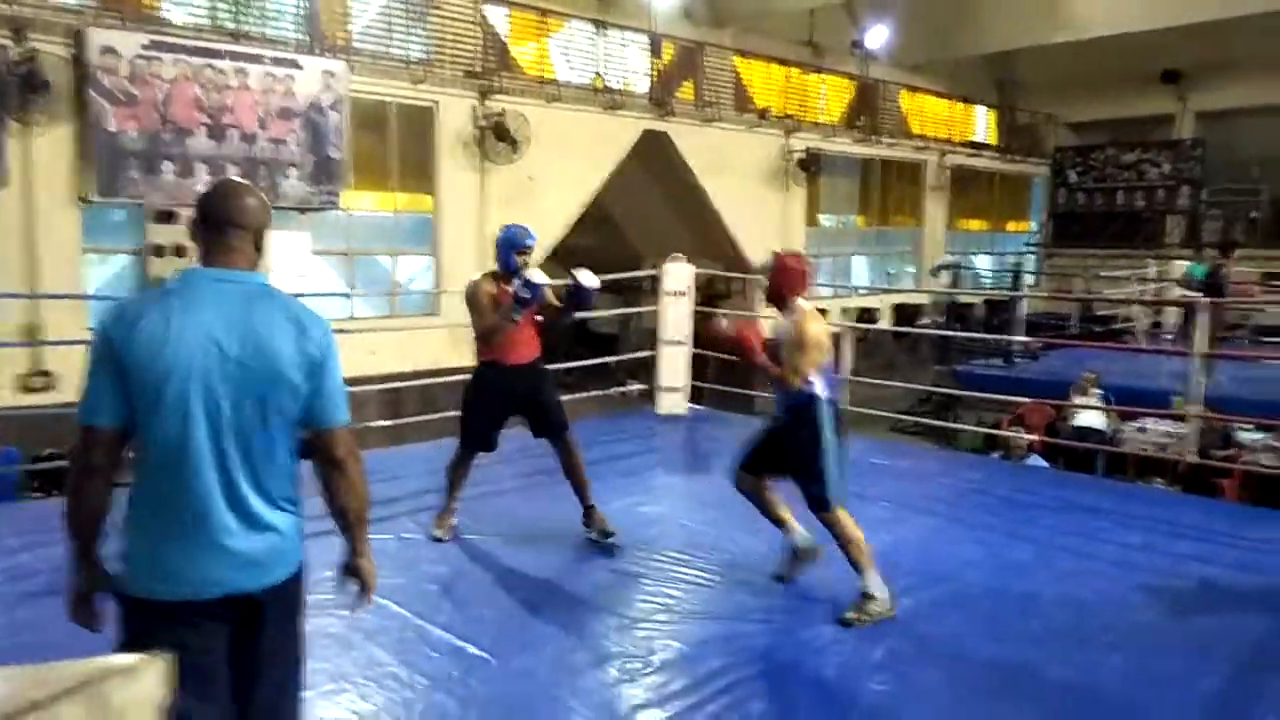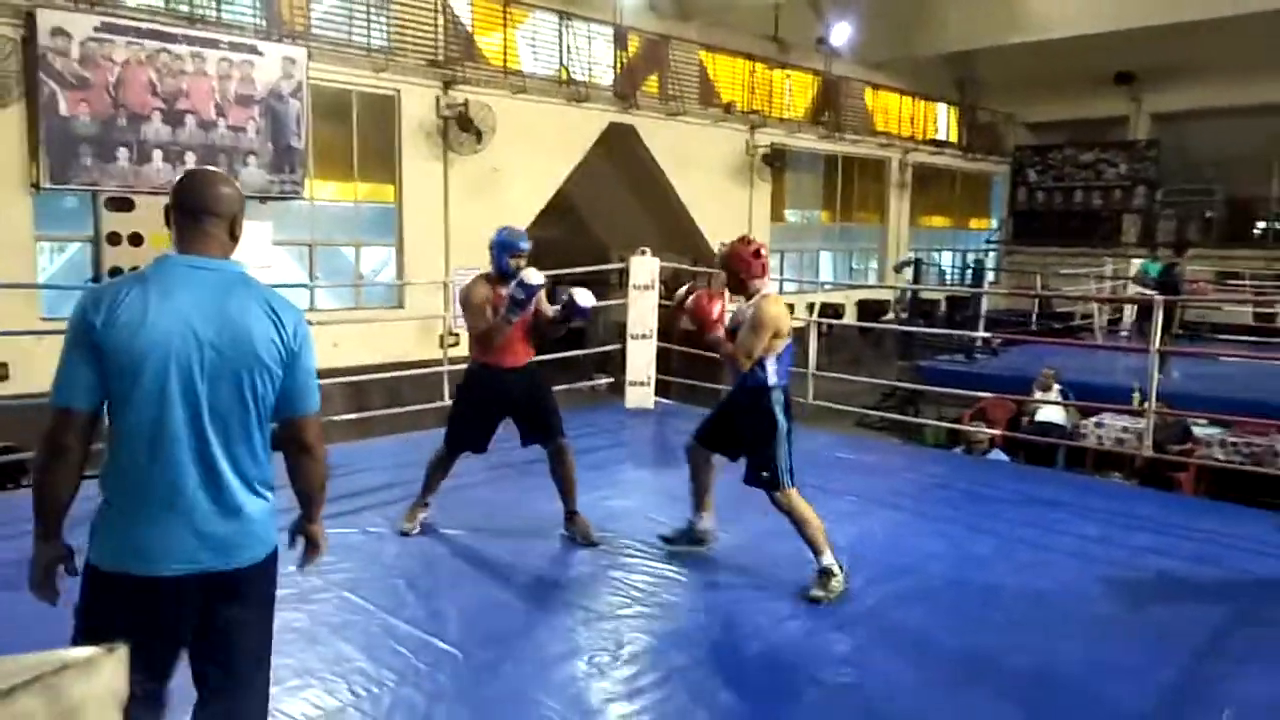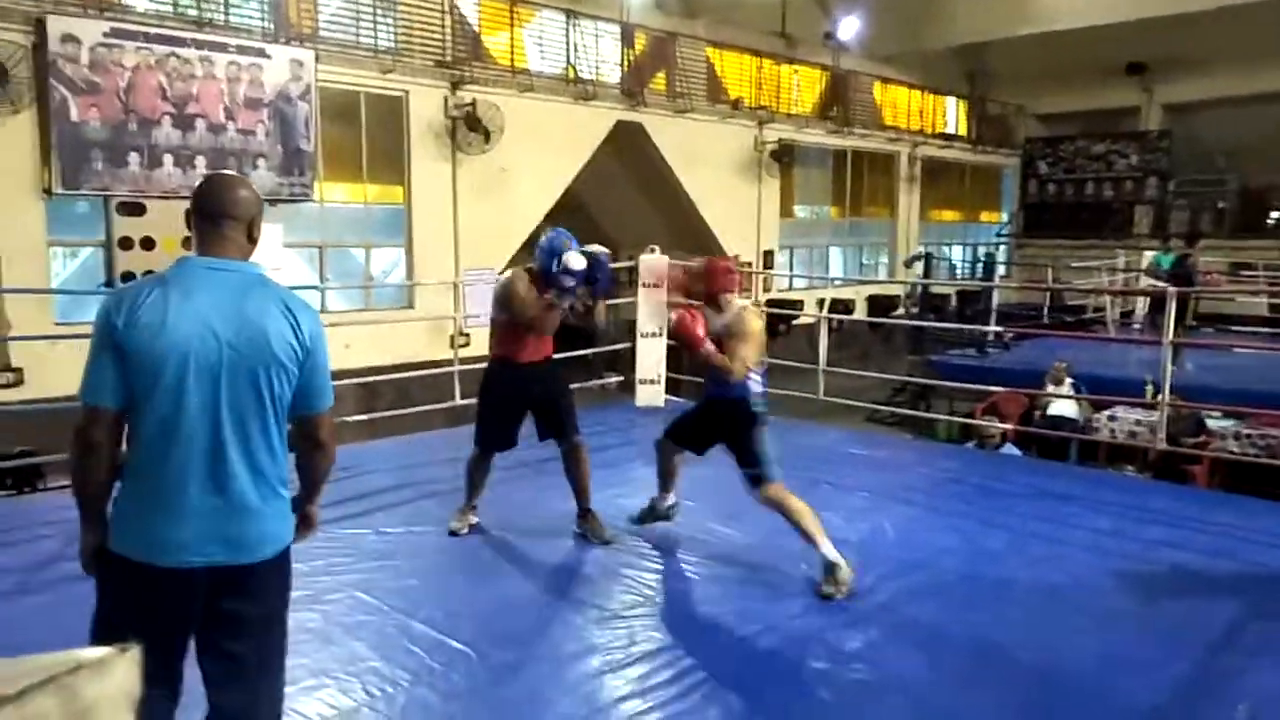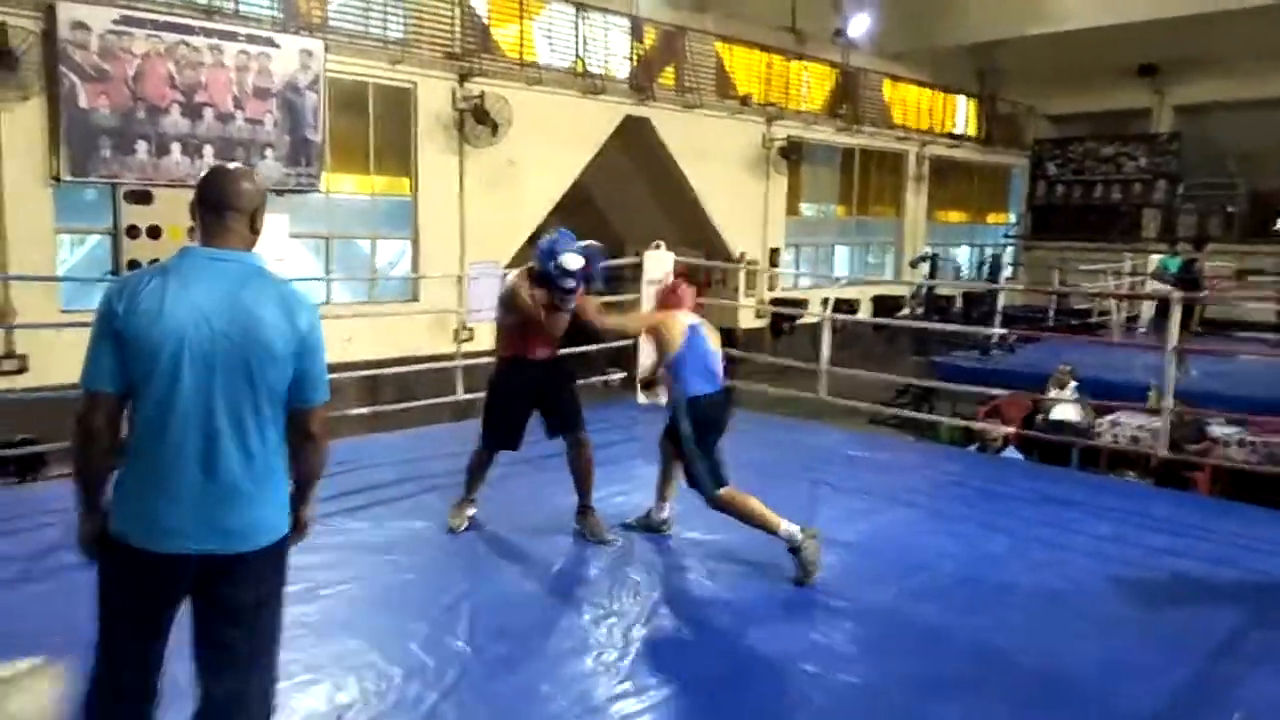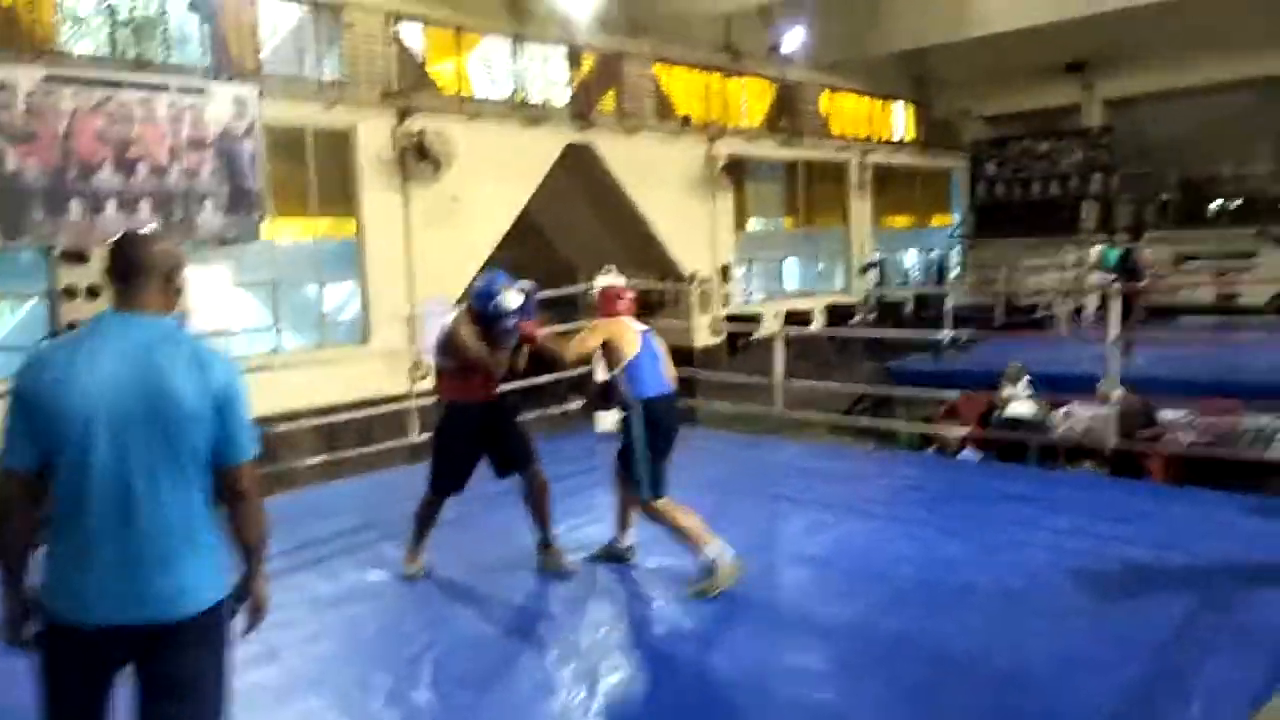
dt=0.2s
person 1, frame 1
left shoulder: (130, 322)
right shoulder: (305, 328)
left elbow: (96, 458)
right elbow: (337, 456)
left wrist: (85, 558)
right wrist: (357, 546)
left hip: (166, 574)
right hip: (270, 565)
person 1, frame 2
left shoulder: (106, 306)
right shoulder: (278, 316)
left elbow: (67, 438)
right elbow: (306, 440)
left wrist: (48, 534)
right wrist: (311, 516)
left hip: (133, 551)
right hip: (242, 548)
person 1, frame 3
left shoulder: (129, 307)
right shoulder: (295, 316)
left elbow: (96, 435)
right elbow: (318, 436)
left wrist: (92, 521)
right wrist: (307, 497)
left hip: (149, 543)
right hip: (255, 541)
person 1, frame 4
left shoulder: (130, 295)
right shoulder: (292, 309)
left elbow: (97, 421)
right elbow: (310, 429)
left wrist: (91, 506)
right wrist: (301, 498)
left hip: (146, 527)
right hip: (250, 530)
person 1, frame 5
left shoulder: (45, 369)
right shoulder: (210, 369)
right elbow: (241, 490)
right wrist: (254, 572)
left hip: (79, 601)
right hip: (184, 596)
person 2, frame 1
left shoulder: (806, 325)
right shoulder: (790, 321)
left elbow: (790, 381)
right elbow: (783, 367)
left wrist: (753, 353)
right wrist: (753, 345)
left hip: (814, 417)
right hip: (791, 416)
left knee: (827, 510)
right knee: (747, 478)
left ankle: (876, 594)
right ankle: (800, 542)
person 2, frame 2
left shoulder: (768, 310)
right shoulder: (751, 303)
left elbow: (741, 362)
right elbow: (734, 340)
left wrist: (711, 328)
right wrist: (711, 310)
left hip: (765, 403)
right hip: (742, 398)
left knee: (782, 494)
right knee: (698, 451)
left ankle: (830, 569)
right ankle: (701, 527)
person 2, frame 3
left shoulder: (747, 320)
right shoulder: (716, 315)
left elbow: (736, 371)
left wrist: (702, 344)
left hip: (743, 409)
right hip: (716, 404)
left knee: (769, 492)
right knee: (668, 444)
left ankle: (833, 561)
right ankle: (664, 504)
person 2, frame 4
left shoulder: (661, 320)
right shoulder: (707, 330)
left elbow: (605, 323)
left wrist: (580, 303)
right wrist: (656, 376)
left hip: (694, 410)
right hip: (717, 402)
left knee: (716, 494)
right knee: (670, 443)
left ankle: (797, 538)
right ankle: (659, 514)
person 2, frame 5
left shoulder: (608, 328)
right shoulder: (647, 333)
left elbow: (569, 354)
right elbow: (668, 380)
left hip: (645, 415)
right hip: (662, 409)
left knee: (652, 502)
right knee: (625, 471)
left ankle: (719, 559)
right ankle: (623, 542)
person 3, frame 1
left shoulder: (535, 283)
right shoulder: (482, 288)
right elbow: (490, 337)
left wrist: (577, 301)
right wrist: (518, 306)
left hip: (531, 372)
right hip: (494, 376)
left knee: (565, 441)
right knee: (468, 449)
left ankle: (591, 513)
right ankle: (447, 512)
person 3, frame 2
left shoulder: (530, 284)
right shoulder: (476, 290)
left elbow: (551, 326)
right elbow: (487, 340)
left wrist: (569, 313)
right wrist: (513, 307)
left hip: (524, 375)
right hip: (486, 378)
left knee: (557, 445)
right knee: (452, 449)
left ankle: (572, 516)
right ankle: (420, 505)
person 3, frame 3
left shoulder: (556, 281)
right shoulder: (515, 284)
left elbow: (593, 319)
right elbow: (542, 327)
left wrist: (597, 288)
right wrist: (564, 291)
left hip: (543, 369)
right hip: (506, 372)
left knee: (572, 441)
right knee: (486, 448)
left ankle: (585, 514)
right ankle: (469, 507)
person 3, frame 4
left shoulder: (556, 281)
right shoulder: (518, 288)
right elbow: (553, 331)
left wrist: (582, 284)
right wrist: (568, 291)
left hip: (548, 366)
right hip: (514, 371)
left knee: (578, 438)
right knee: (491, 446)
left ankle: (585, 512)
right ankle: (466, 502)
person 3, frame 5
left shoulder: (493, 322)
right shoulder: (459, 332)
left elbow: (515, 367)
right elbow: (495, 370)
left wrist: (522, 330)
right wrist: (508, 331)
left hip: (492, 406)
right hip: (460, 415)
left knee: (533, 473)
right knee: (440, 491)
left ankle: (547, 546)
right ankle: (416, 548)
